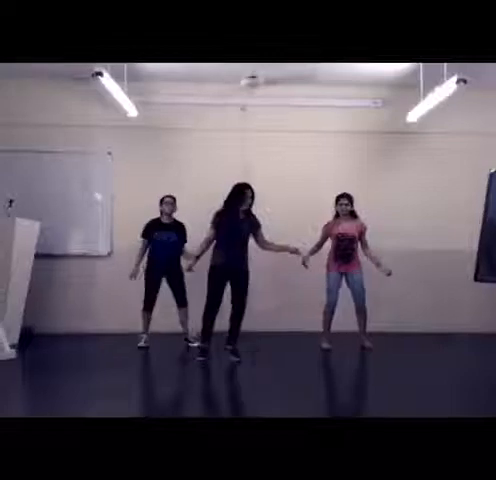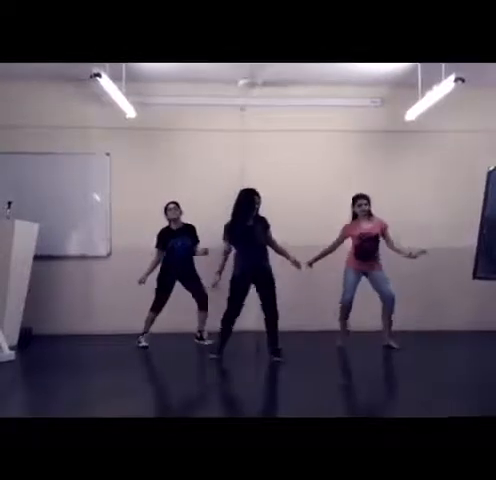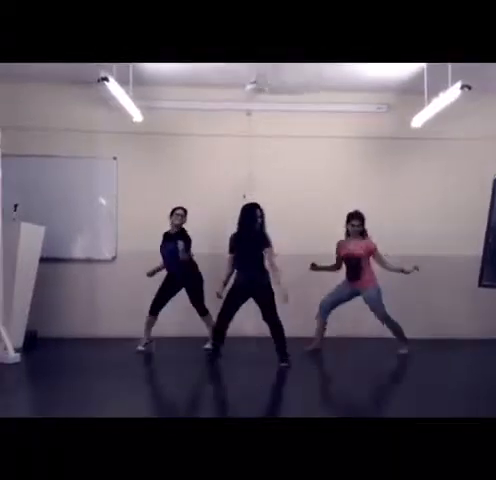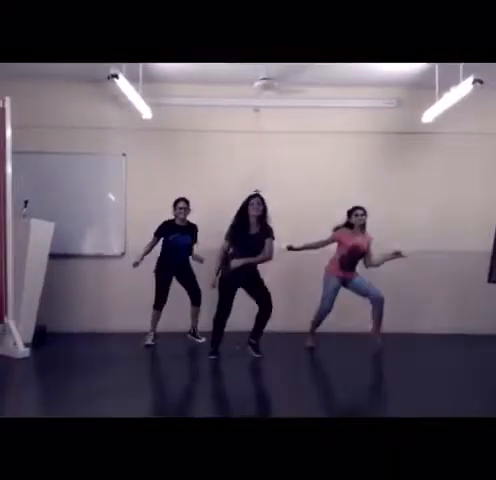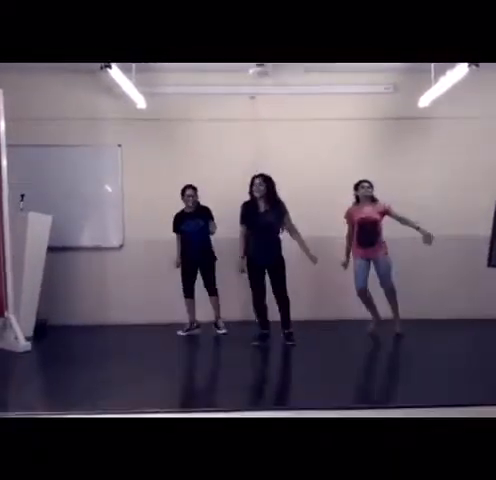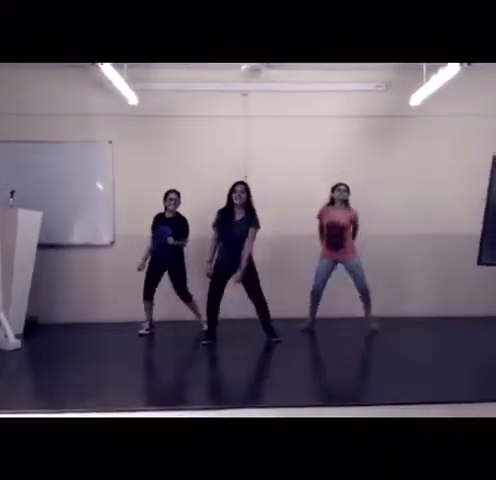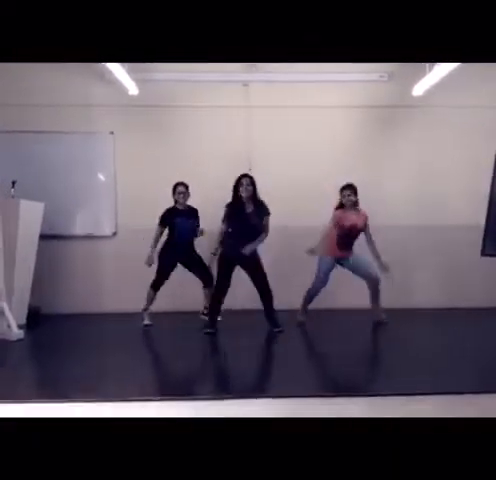
dt=0.5s
person 1, frame 1
left shoulder: (251, 220)
right shoulder: (221, 216)
left elbow: (263, 244)
right elbow: (209, 239)
left wrist: (288, 249)
right wrist: (195, 258)
left hip: (240, 268)
right hip: (219, 266)
left knee: (239, 306)
right knee: (212, 304)
left ankle: (231, 345)
right ankle: (204, 345)
person 1, frame 2
left shoulder: (262, 222)
right shoulder: (232, 227)
left elbow: (271, 242)
right elbow: (226, 251)
left wrist: (290, 257)
right wrist: (219, 273)
left hip: (263, 271)
right hip: (242, 272)
left knee: (270, 309)
right knee: (233, 309)
left ankle: (273, 348)
right ankle: (220, 345)
person 1, frame 3
left shoulder: (263, 238)
right shoulder: (236, 238)
left elbow: (272, 263)
right elbow: (231, 264)
left wrist: (281, 286)
right wrist: (223, 286)
left hip: (261, 284)
right hip: (241, 284)
left knee: (271, 319)
right knee: (223, 317)
left ankle: (283, 354)
right ankle: (215, 349)
person 1, frame 4
left shoulder: (266, 230)
right shoulder: (236, 227)
left elbow: (268, 255)
right elbow: (223, 251)
left wrist: (243, 260)
right wrist: (216, 274)
left hip: (250, 274)
right hip: (230, 274)
left knee: (266, 305)
right knee: (223, 310)
left ankle: (253, 340)
right ankle: (214, 347)
person 1, frame 5
left shoulder: (278, 207)
right shoulder: (247, 208)
left elbow: (292, 231)
right elbow: (243, 234)
left wrist: (307, 251)
right wrist: (242, 257)
left hip: (274, 256)
right hip: (254, 257)
left knee: (280, 293)
right knee: (258, 294)
left ankle: (287, 331)
right ankle: (264, 331)
person 1, frame 6
left shoulder: (251, 217)
right shoulder: (223, 215)
left elbow: (248, 244)
right elbow: (215, 239)
left wrist: (241, 269)
right wrist: (210, 262)
left hip: (244, 262)
right hip: (223, 262)
left knee: (257, 296)
right knee: (213, 297)
left ankle: (269, 329)
right ankle: (211, 332)
person 1, frame 7
left shoulder: (261, 208)
right shoulder: (231, 208)
left elbow: (264, 233)
right elbow: (223, 231)
left wrist: (253, 245)
right wrist: (215, 253)
left hip: (250, 254)
right hip: (229, 253)
left knee: (264, 286)
right knee: (221, 287)
left ankle: (272, 319)
right ankle: (212, 320)
person 2, frame 1
left shoulder: (359, 225)
right shoulder: (330, 226)
left elbow: (366, 249)
right elbow: (319, 245)
left wrist: (379, 264)
right wrist: (307, 255)
left hip: (353, 267)
right hip: (334, 267)
left knee: (360, 302)
right knee: (331, 302)
left ankle: (363, 337)
right ankle: (325, 338)
person 2, frame 2
left shoulder: (379, 223)
right shoulder: (350, 227)
left elbow: (391, 245)
right elbow: (334, 245)
left wrist: (410, 253)
right wrist: (315, 259)
left hip: (374, 267)
right hip: (354, 266)
left knee: (389, 297)
right knee: (347, 299)
left ankle: (387, 337)
right ankle: (343, 331)
person 2, frame 3
left shoulder: (368, 244)
right shoulder: (341, 245)
left elbow: (383, 264)
right elbow: (337, 266)
left wrist: (404, 270)
right wrist: (318, 267)
left hip: (368, 285)
right hip: (350, 285)
left knee: (383, 316)
right knee: (325, 305)
left ankle: (403, 343)
right ankle: (318, 342)
person 2, frame 4
left shoulder: (367, 239)
right shoulder: (343, 233)
left elbow: (369, 263)
right elbow: (321, 244)
left wrist: (389, 256)
right wrist: (297, 248)
left hip: (351, 276)
right hip: (334, 274)
left knee: (378, 298)
right knee: (325, 307)
left ankle: (376, 334)
right ankle: (311, 335)
person 2, frame 5
left shoulder: (380, 208)
right shoulder: (351, 212)
left elbow: (401, 219)
right elbow: (350, 235)
left wrist: (422, 231)
right wrist: (347, 257)
left hip: (379, 253)
right hip: (360, 255)
left knee: (387, 286)
right knee: (360, 288)
left ankle: (397, 320)
right ankle: (375, 317)
person 2, frame 6
left shoulder: (352, 213)
right shoulder: (324, 211)
left hip: (348, 254)
right hip: (328, 255)
left knee: (363, 287)
right knee: (317, 288)
left ankle: (369, 317)
right ankle: (311, 321)
person 2, frame 7
left shoulder: (363, 216)
right shoulder: (339, 214)
left elbow: (369, 239)
right elbow: (328, 230)
left wrist: (380, 261)
right wrist: (318, 246)
left hip: (348, 254)
right hip: (330, 253)
left knee: (374, 278)
right knee: (318, 285)
left ankle: (377, 311)
right ankle: (302, 311)
person 3, frame 1
left shoulder: (180, 227)
right shoulder: (153, 225)
left elbow: (182, 250)
right elbow: (144, 247)
left wrist: (194, 257)
right wrist: (136, 267)
left hip: (174, 268)
right hip: (154, 268)
left knee: (181, 299)
right knee: (149, 300)
left ankle: (186, 334)
right ankle: (144, 335)
person 3, frame 2
left shoulder: (190, 229)
right shoulder: (164, 233)
left elbow: (194, 251)
right elbow: (158, 256)
left wrist: (202, 252)
right wrist: (146, 274)
left hip: (188, 271)
right hip: (168, 272)
left knee: (203, 298)
right knee: (158, 303)
left ankle: (200, 333)
right ankle: (144, 335)
person 3, frame 3
left shoulder: (184, 236)
right shoulder: (166, 236)
left elbow: (184, 258)
left wrist: (183, 252)
right wrist: (155, 270)
left hip: (190, 276)
right hip: (173, 277)
left knee: (200, 307)
right knee: (155, 306)
right ankle: (146, 339)
person 3, frame 4
left shoulder: (192, 228)
right shoulder: (167, 226)
left elbow: (191, 250)
right elbow: (153, 242)
left wrist: (196, 257)
right wrist: (141, 257)
left hip: (183, 267)
right hip: (165, 267)
left knee: (196, 295)
right knee: (160, 300)
left ankle: (193, 330)
right ankle: (152, 333)
person 3, frame 5
left shoulder: (204, 211)
right shoulder: (179, 217)
left elbow: (212, 232)
right elbow: (179, 239)
left wrist: (212, 226)
right wrist: (178, 256)
left hip: (205, 254)
right hip: (188, 256)
left knee: (210, 286)
right knee: (188, 288)
left ankle: (218, 321)
right ankle: (193, 324)
person 3, frame 6
left shoulder: (181, 221)
right shoulder: (158, 219)
left elbow: (184, 242)
right elbow: (153, 241)
left wrist: (175, 242)
right wrist: (144, 259)
left hip: (175, 261)
right hip: (157, 260)
left knee: (182, 292)
right knee: (148, 290)
left ankle: (200, 318)
right ankle: (149, 323)
person 3, frame 7
left shoulder: (194, 212)
right shoulder: (169, 213)
right elbow: (158, 233)
left wrist: (199, 232)
right wrist: (151, 253)
left hip: (188, 252)
right hip: (170, 252)
left knee: (208, 277)
right knee: (159, 281)
left ankle: (206, 310)
right ankle: (145, 312)
